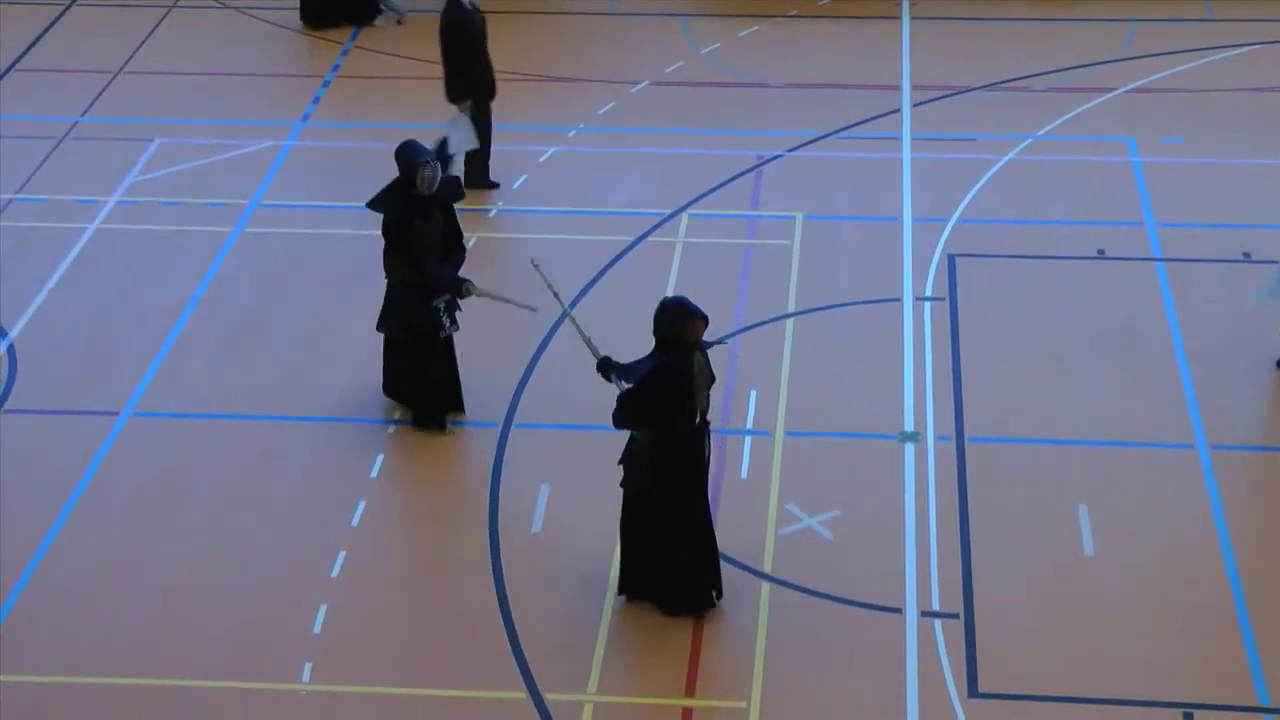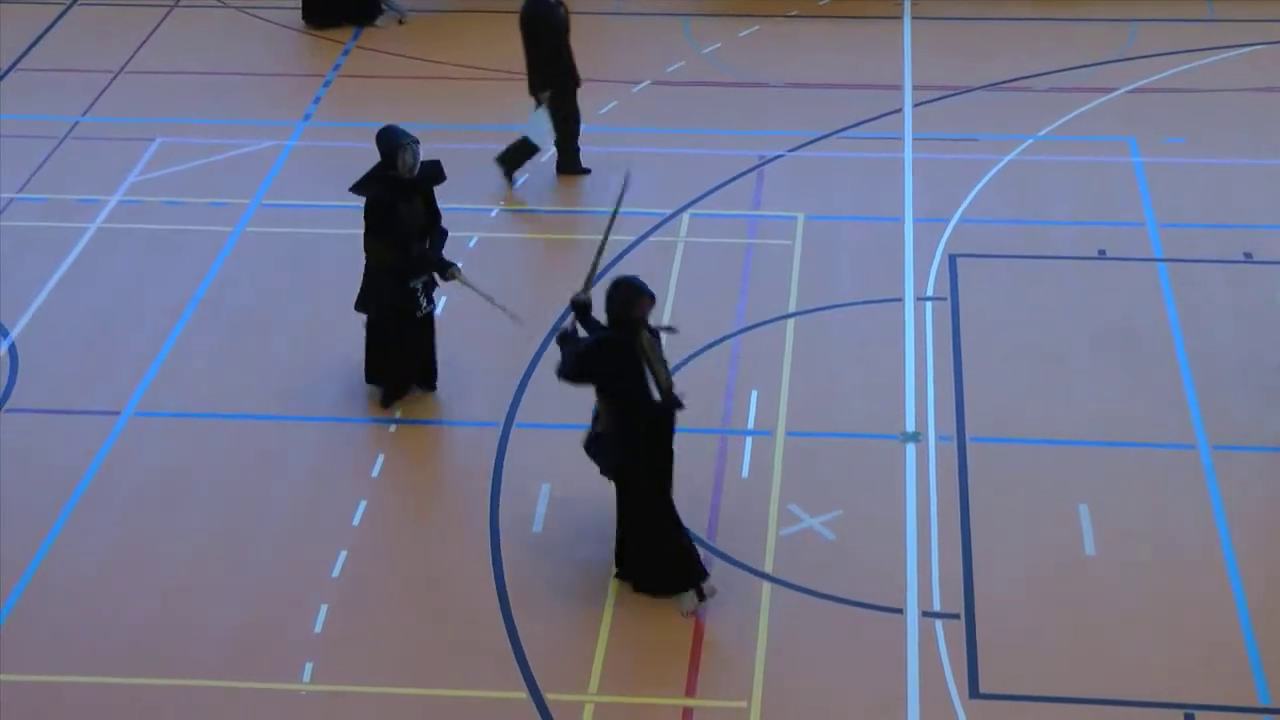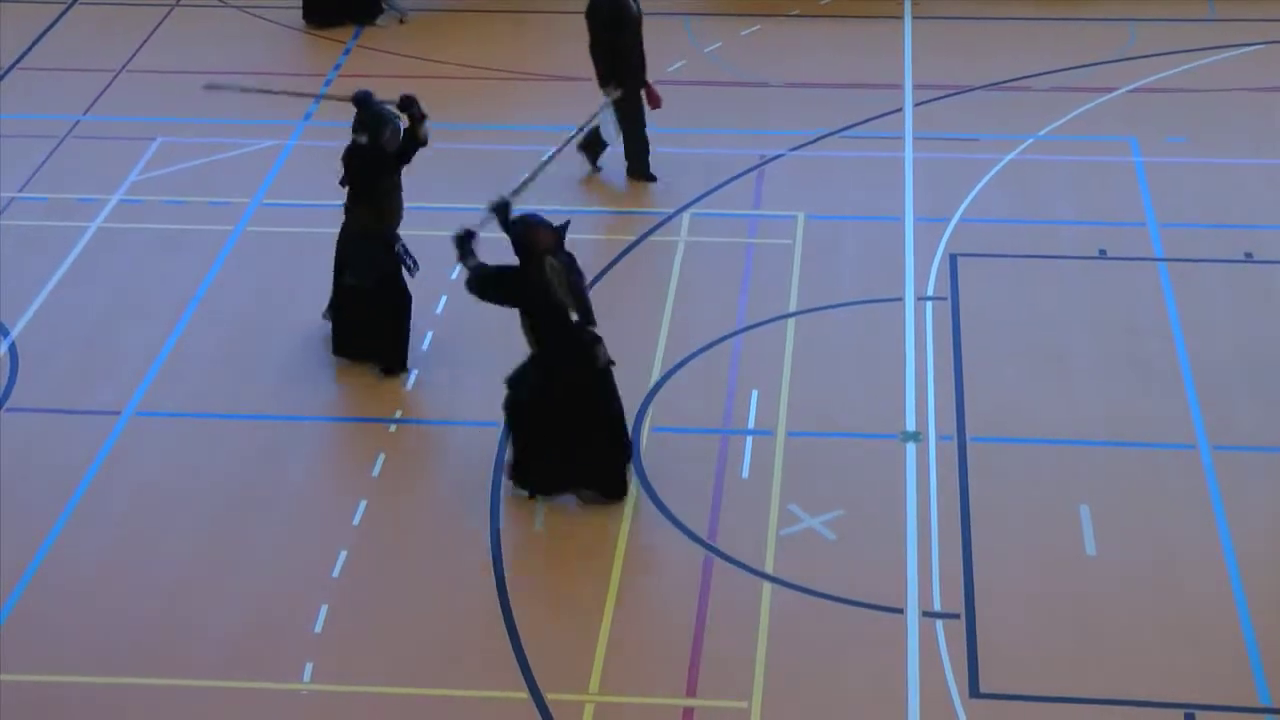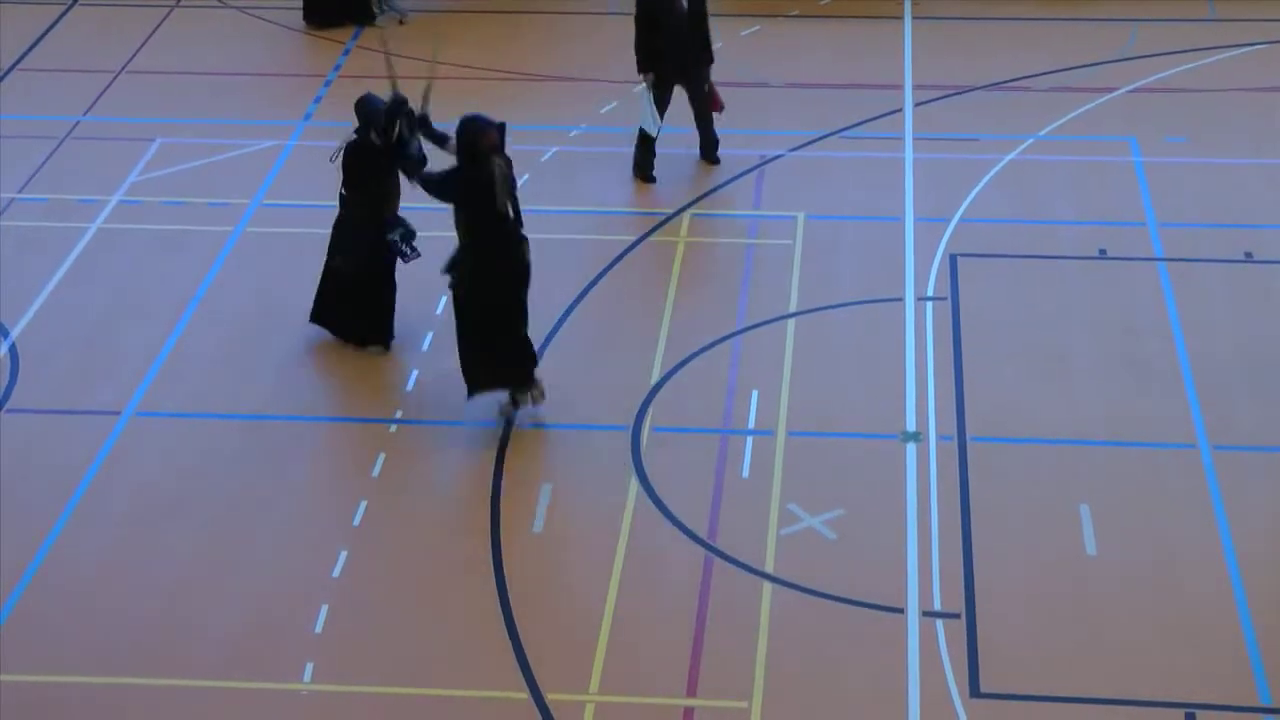
dt=0.4s
person 1, frame 1
left shoulder: (661, 372)
right shoulder: (694, 357)
left elbow: (625, 418)
left wrist: (625, 396)
right wrist: (616, 368)
left hip: (664, 460)
right hip: (691, 452)
left knee: (667, 527)
right knee: (688, 522)
left ankle: (688, 597)
person 1, frame 2
left shoulder: (607, 347)
right shoulder: (646, 334)
left elbow: (570, 371)
left wrist: (568, 344)
right wrist: (587, 319)
left hip: (635, 434)
right hip: (657, 425)
left knee: (650, 509)
left ankle: (691, 580)
person 1, frame 3
left shoulder: (521, 280)
right shoulder: (564, 260)
left elbow: (479, 280)
right elbow: (537, 234)
left wrist: (466, 250)
right wrist: (508, 221)
left hip: (557, 362)
right hip: (589, 355)
left knee: (527, 410)
right knee: (595, 422)
left ankle: (544, 479)
right ankle: (606, 483)
person 1, frame 4
left shoulder: (467, 178)
right shoulder: (499, 164)
left elbow: (433, 184)
right elbow: (458, 145)
right wrist: (429, 129)
left hip: (485, 261)
right hip: (512, 255)
left knee: (482, 327)
right knee: (508, 322)
left ankle: (521, 382)
right ankle: (519, 384)
person 2, frame 1
left shoulder: (441, 198)
right shoulder: (397, 212)
left elbow: (456, 244)
right elbow: (415, 262)
left wrist: (449, 278)
right wrist: (455, 283)
left hip: (436, 284)
right hip: (408, 289)
left knee: (439, 346)
right knee: (417, 350)
left ankle: (439, 404)
right ankle: (428, 411)
person 2, frame 2
left shoulder: (421, 181)
right shoulder: (379, 195)
left elbow: (433, 223)
right elbow: (400, 242)
left wrist: (435, 259)
right wrist: (440, 264)
left hip: (415, 265)
right hip: (387, 269)
left knee: (419, 324)
right knee: (392, 328)
left ankle: (418, 375)
right ankle: (394, 383)
person 2, frame 3
left shoulder: (392, 153)
right shoulder: (359, 159)
left elbow: (418, 138)
left wrist: (414, 114)
left hip: (383, 237)
right hip: (363, 242)
right knee: (393, 296)
person 2, frame 4
right shoulder: (358, 152)
left elbow: (414, 164)
left hip: (380, 223)
right hip: (360, 227)
right knee: (369, 282)
right ankle: (367, 332)
